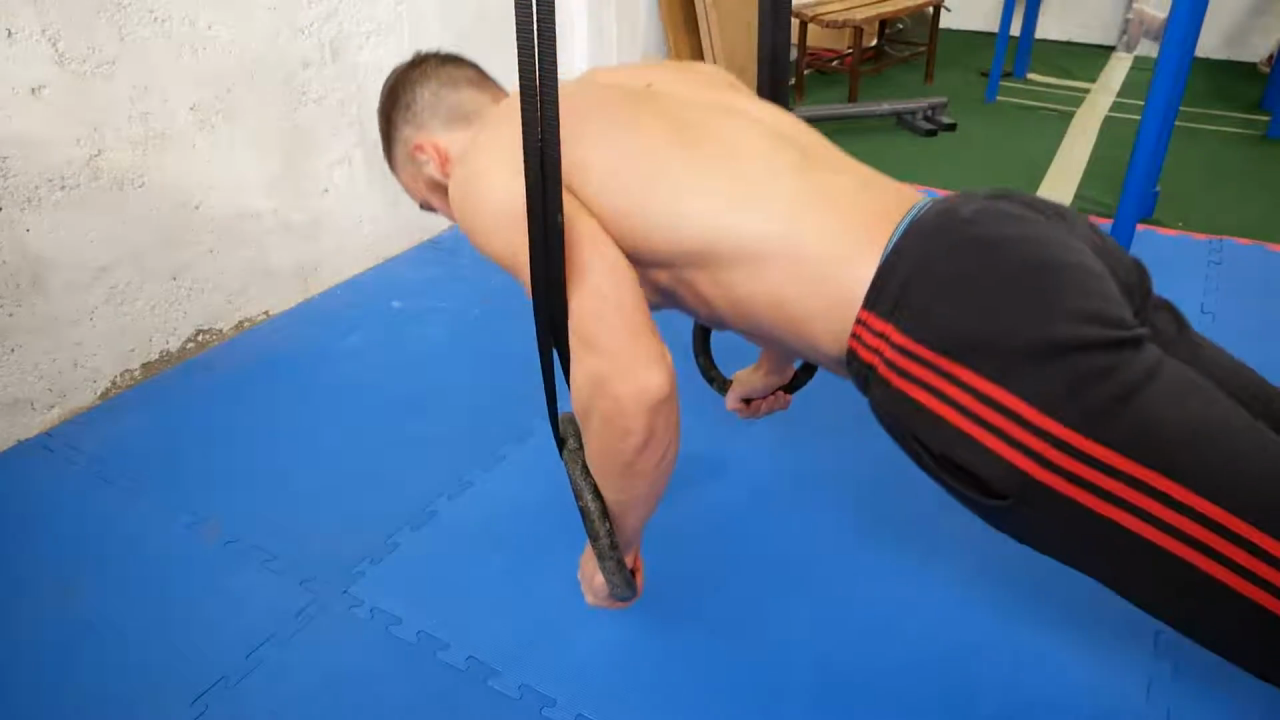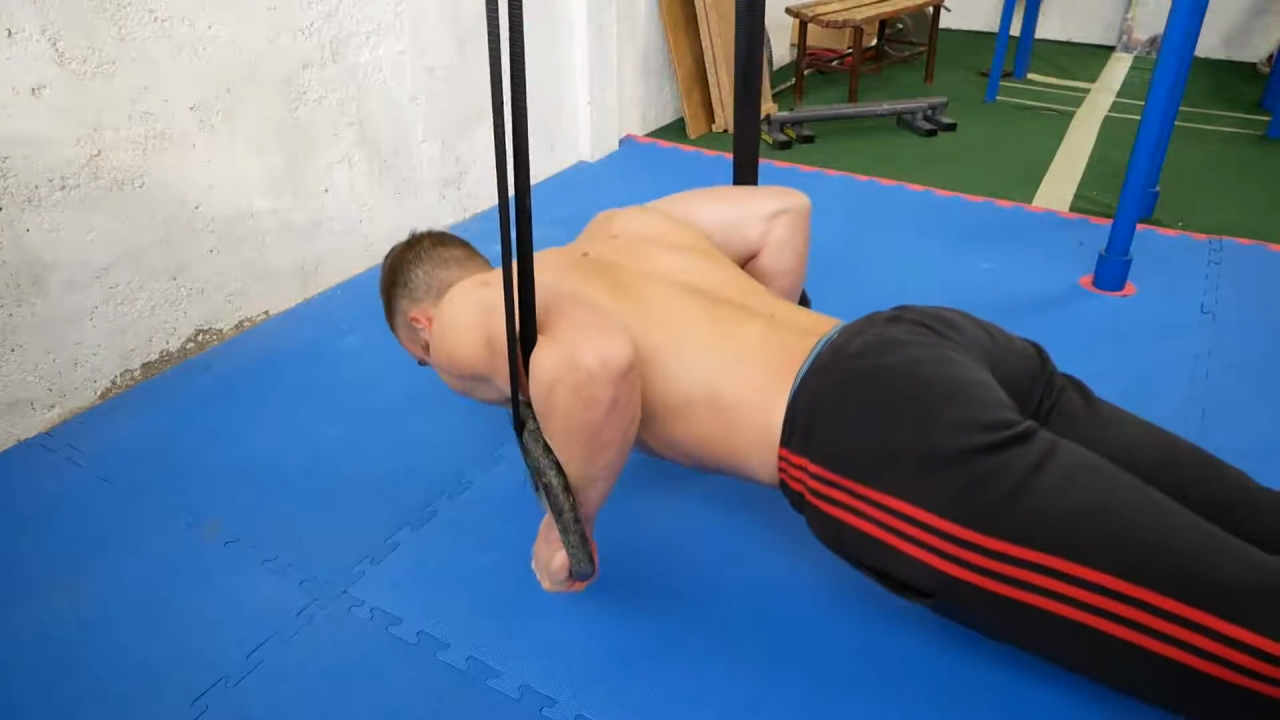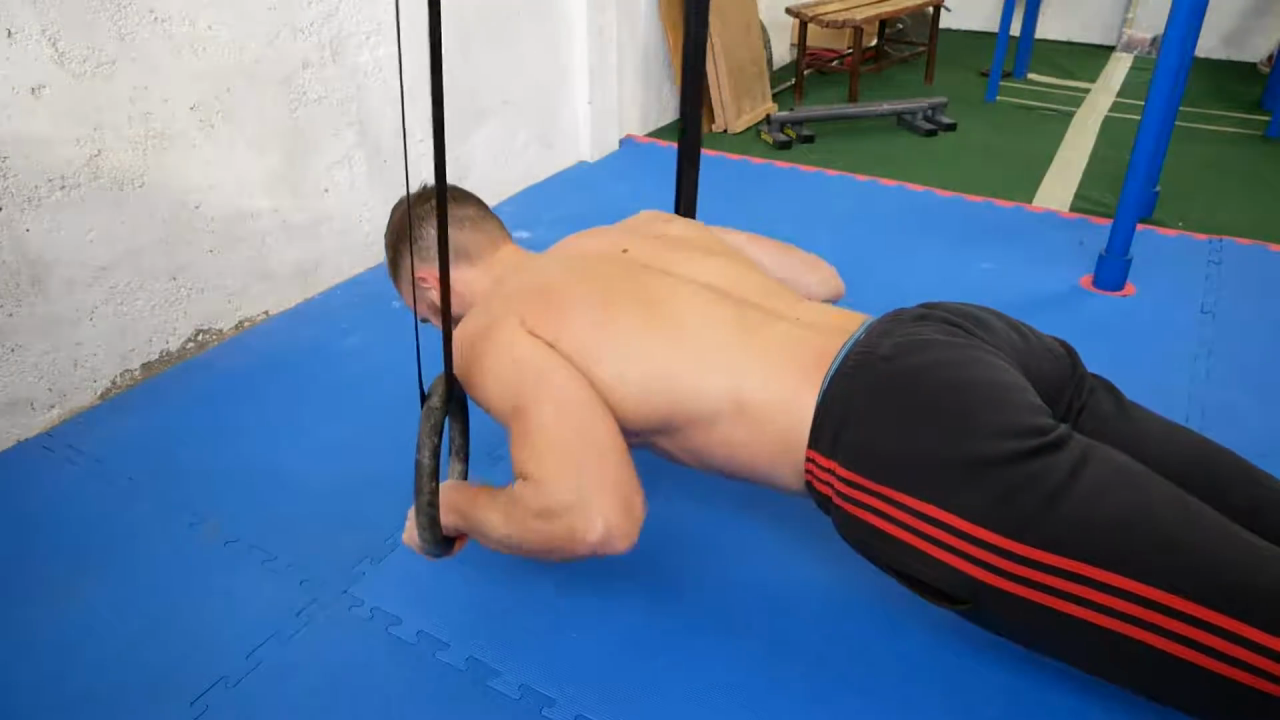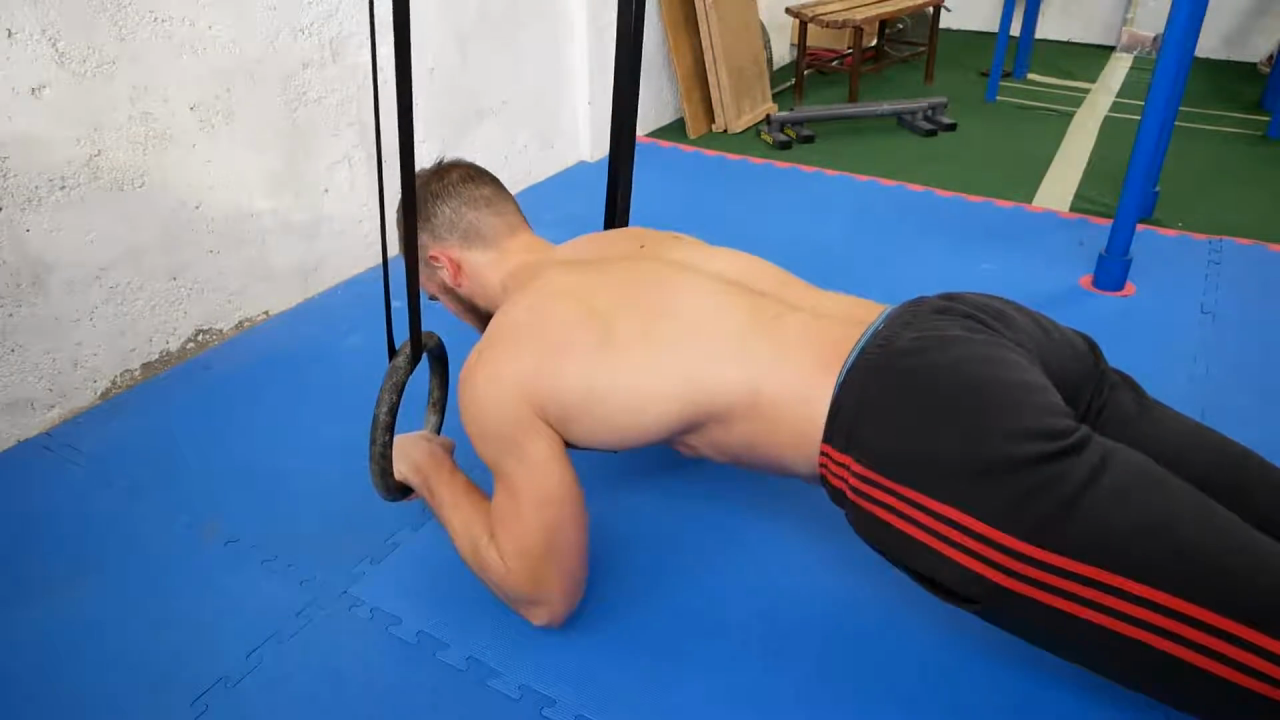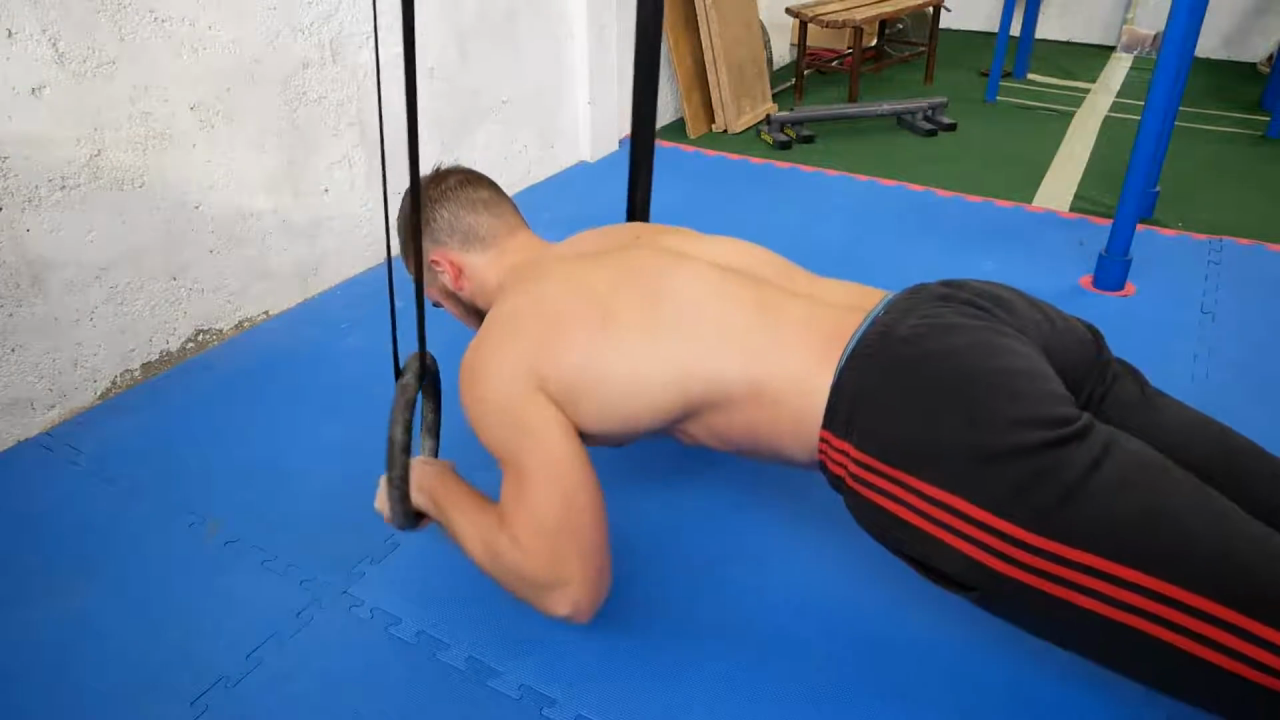
dt=0.7s
person 1, frame 1
left shoulder: (492, 166)
right shoulder: (646, 84)
left elbow: (631, 388)
left wrist: (613, 552)
right wrist: (773, 367)
left hip: (966, 330)
right hip: (1021, 239)
person 1, frame 2
left shoulder: (463, 321)
right shoulder: (610, 230)
left elbow: (597, 357)
right elbow: (784, 209)
left wrist: (566, 525)
left hip: (873, 440)
right hip: (932, 340)
person 1, frame 3
left shoulder: (485, 334)
right shoulder: (630, 231)
left elbow: (603, 514)
left wrist: (459, 509)
left hip: (910, 444)
right hip: (962, 338)
person 1, frame 4
left shoulder: (496, 376)
right shoulder: (618, 242)
left elbow: (546, 594)
left wrist: (430, 469)
left hip: (929, 439)
right hip: (969, 327)
person 1, frame 5
left shoulder: (497, 362)
right shoulder: (613, 238)
left elbow: (570, 585)
left wrist: (436, 492)
left hip: (923, 420)
right hip: (971, 316)
